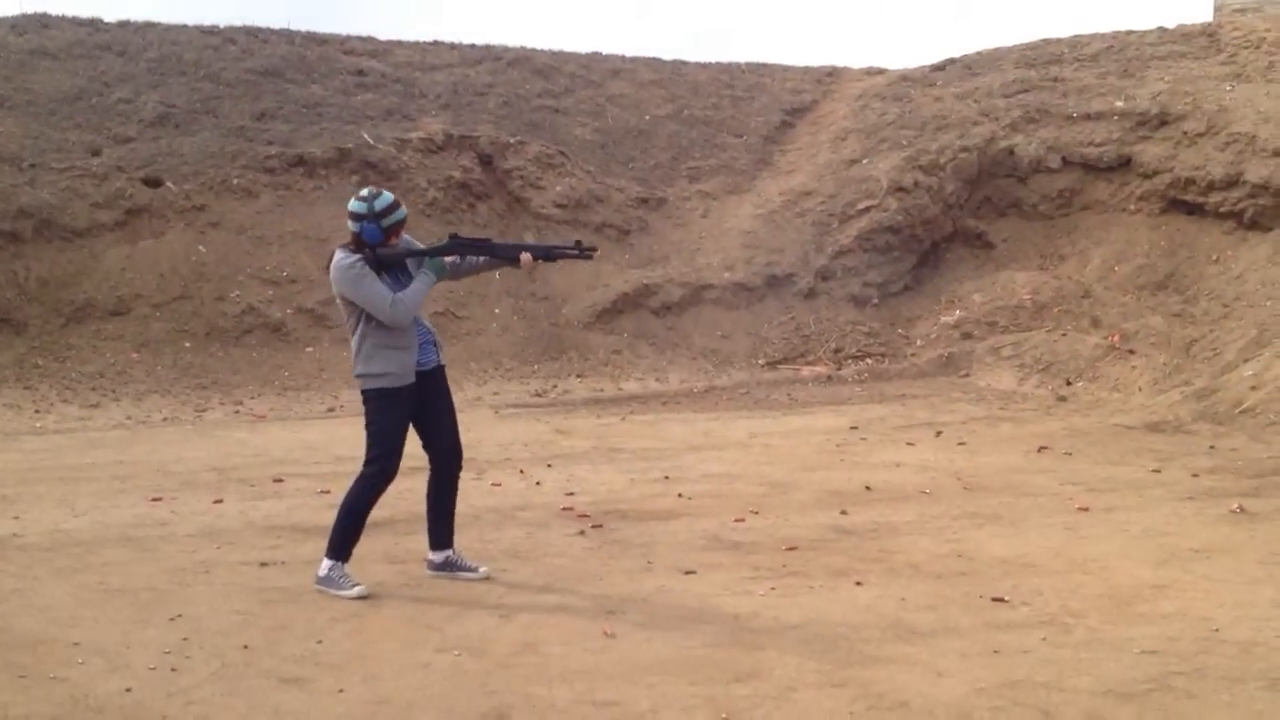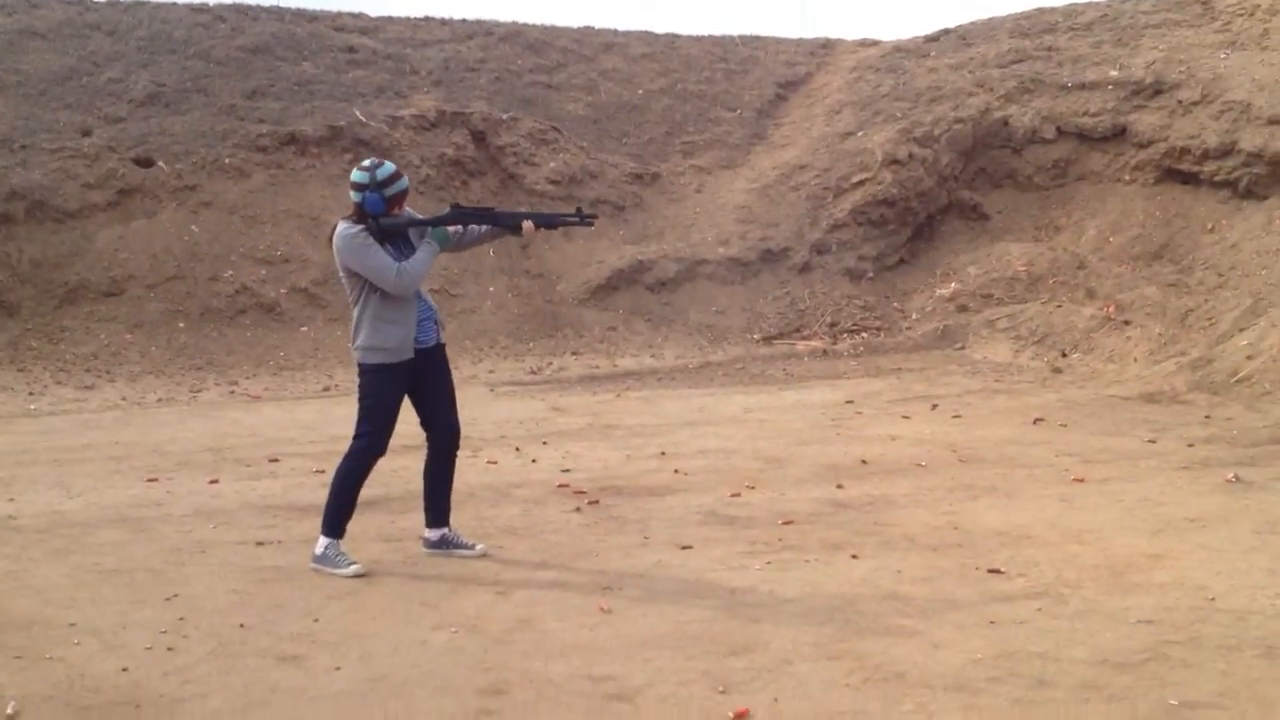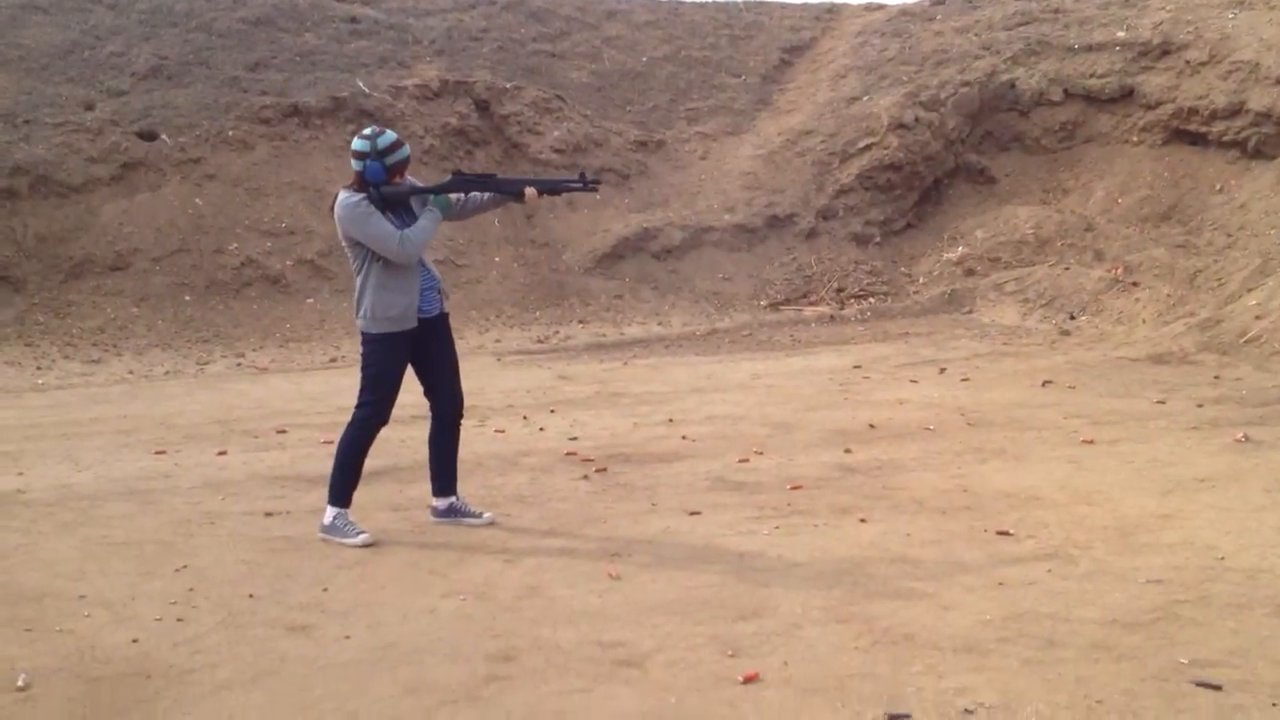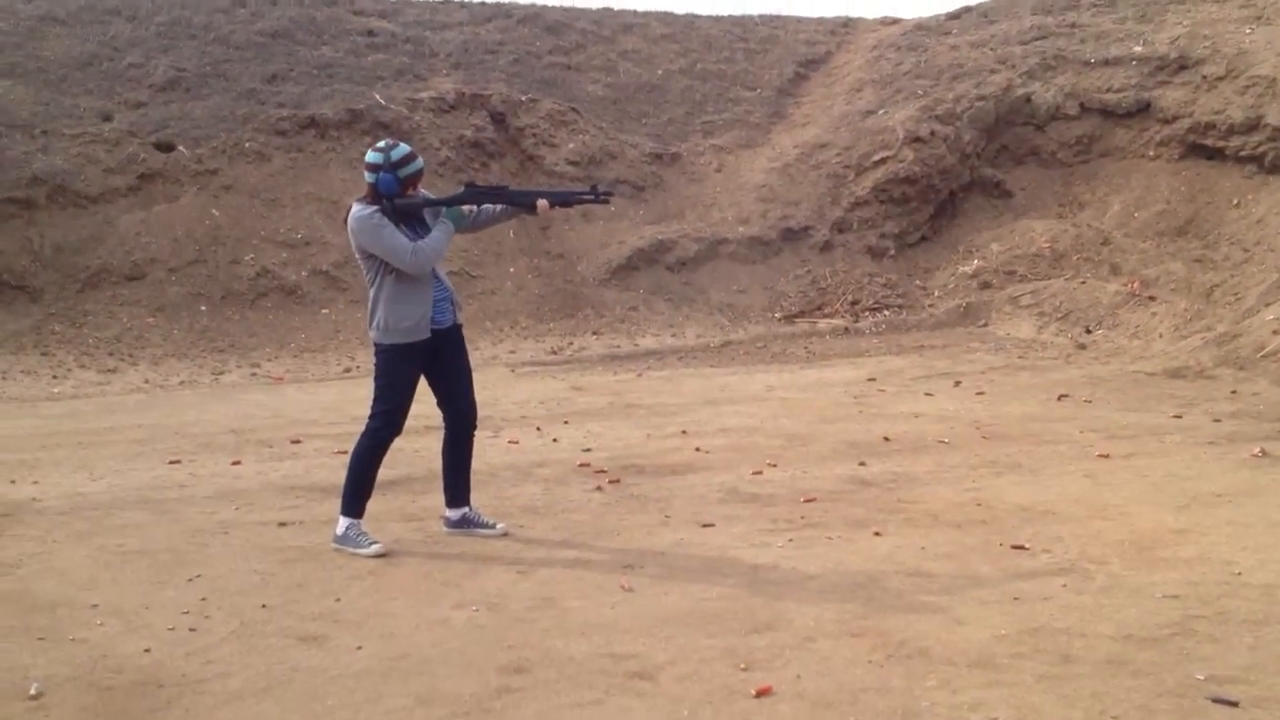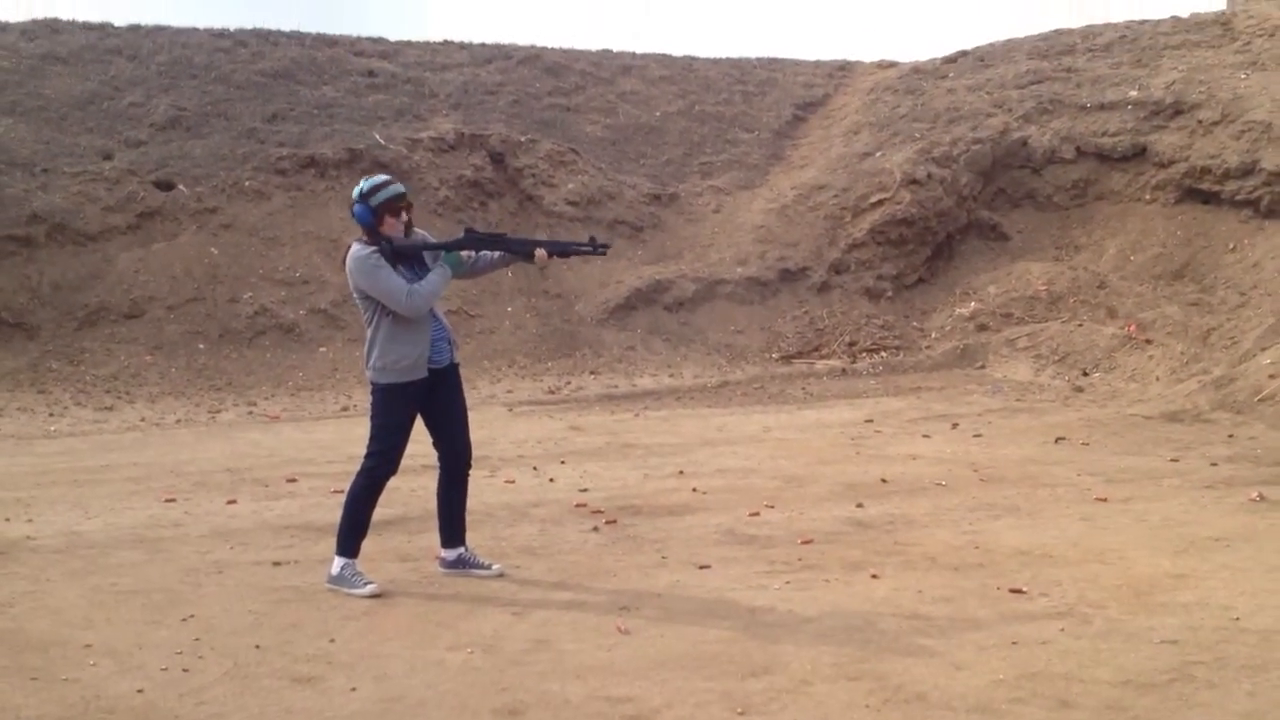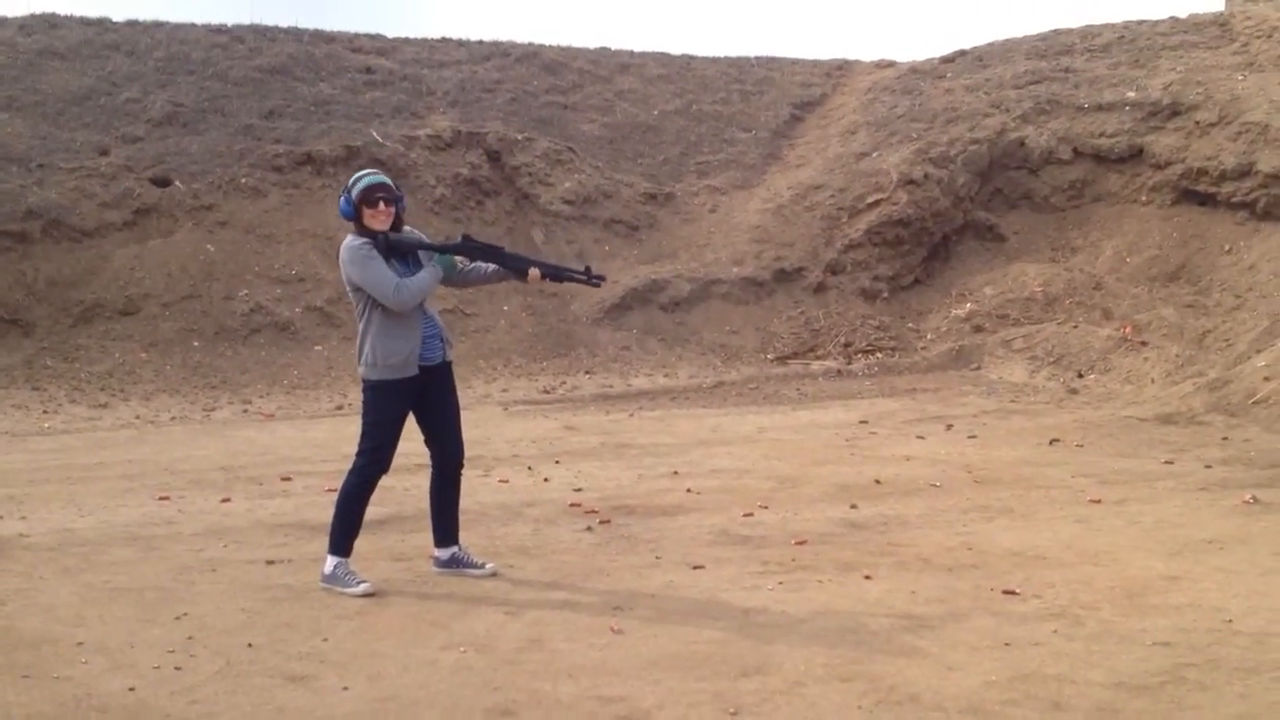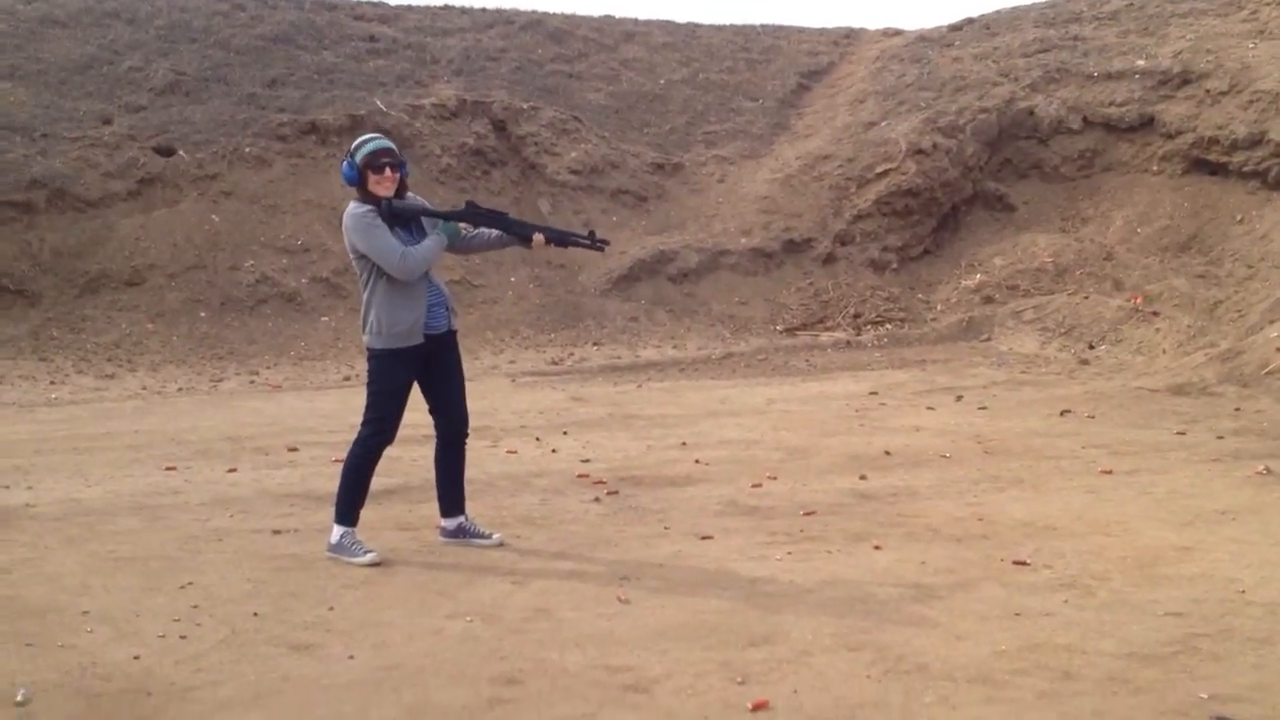
dt=0.4s
person 1, frame 1
left shoulder: (400, 248)
right shoulder: (347, 266)
left elbow: (450, 267)
right elbow: (395, 311)
left wrist: (505, 258)
right wrist: (427, 275)
left hip: (426, 369)
right hip: (386, 379)
left knee: (448, 459)
right knee: (379, 471)
left ankle: (441, 554)
right ankle: (331, 566)
person 1, frame 2
right shoulder: (350, 237)
left elbow: (455, 238)
right elbow: (400, 280)
left wrist: (508, 227)
right wrist: (431, 244)
left hip: (426, 345)
right hip: (384, 355)
left knee: (446, 436)
right knee: (369, 446)
left ankle: (438, 532)
right ankle: (327, 544)
person 1, frame 3
right shoulder: (351, 206)
left elbow: (457, 206)
right elbow: (402, 248)
left wrist: (509, 193)
right wrist: (433, 211)
left hip: (429, 314)
right hip: (387, 324)
left knee: (449, 406)
right knee: (371, 415)
left ankle: (445, 500)
right ankle: (335, 514)
person 1, frame 4
right shoulder: (364, 218)
left elbow: (469, 218)
right elbow: (415, 260)
left wrist: (522, 206)
right wrist: (445, 223)
left hip: (443, 326)
right hip: (400, 335)
left knee: (463, 417)
right knee: (384, 426)
left ankle: (458, 511)
right ankle: (348, 524)
person 1, frame 5
left shoulder: (416, 241)
right shoulder: (363, 258)
left elbow: (467, 265)
right elbow: (410, 303)
left wrist: (520, 253)
right wrist: (444, 268)
left hip: (441, 366)
right hip: (397, 375)
left knee: (457, 458)
right knee: (380, 465)
left ankle: (454, 551)
right ankle: (342, 564)
person 1, frame 6
left shoulder: (409, 239)
right shoulder: (355, 250)
left elbow: (458, 274)
right elbow: (399, 296)
left wrist: (513, 270)
right wrist: (434, 267)
left hip: (434, 364)
right hip: (389, 372)
left knee: (450, 456)
right knee: (371, 464)
left ankle: (448, 551)
right ankle: (336, 563)
person 1, frame 7
left shoulder: (412, 206)
right shoulder: (359, 217)
left elbow: (462, 240)
right elbow: (404, 265)
left wrist: (517, 236)
right wrist: (440, 235)
left hip: (438, 333)
right hip: (394, 341)
left knee: (454, 425)
right knee: (377, 433)
left ankle: (454, 521)
right ankle: (342, 534)
